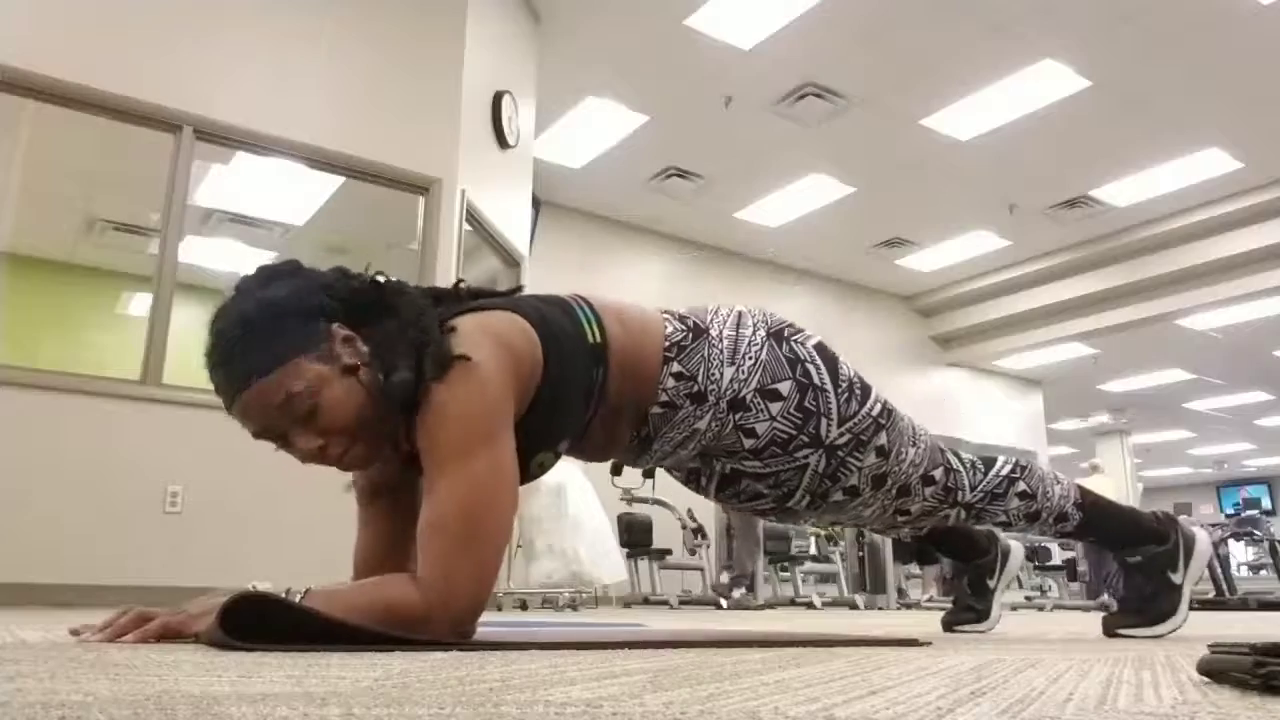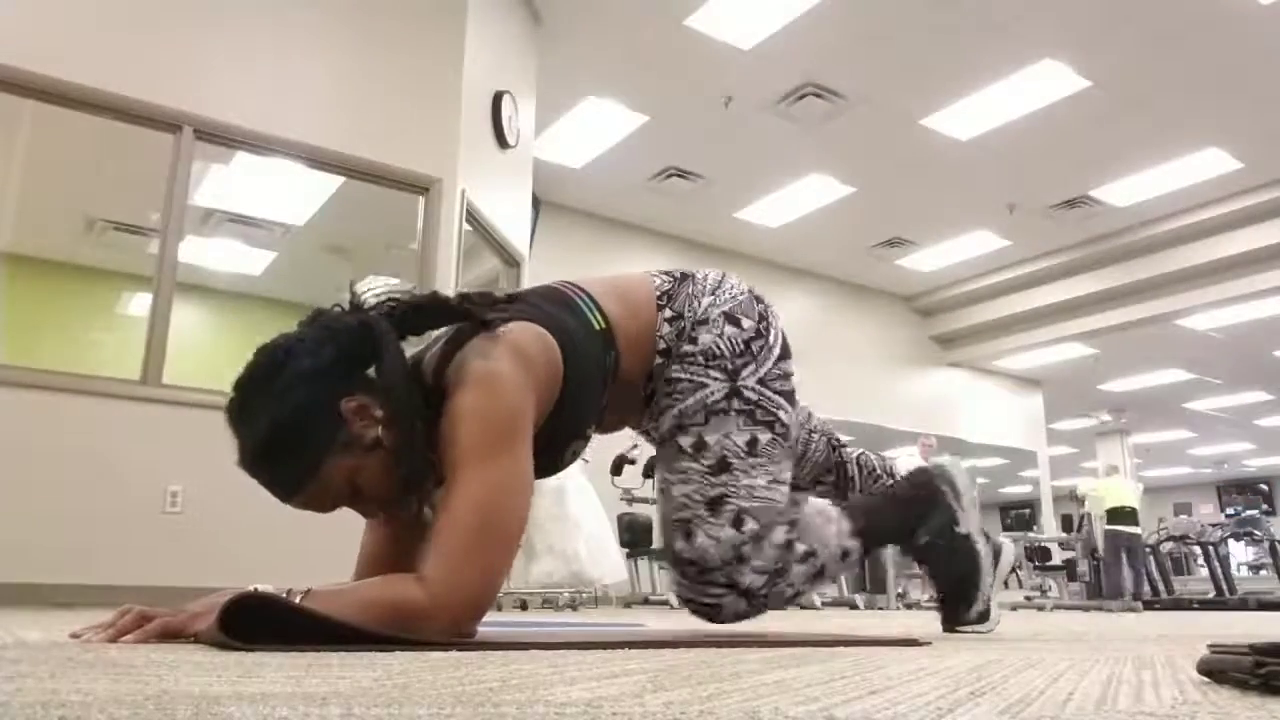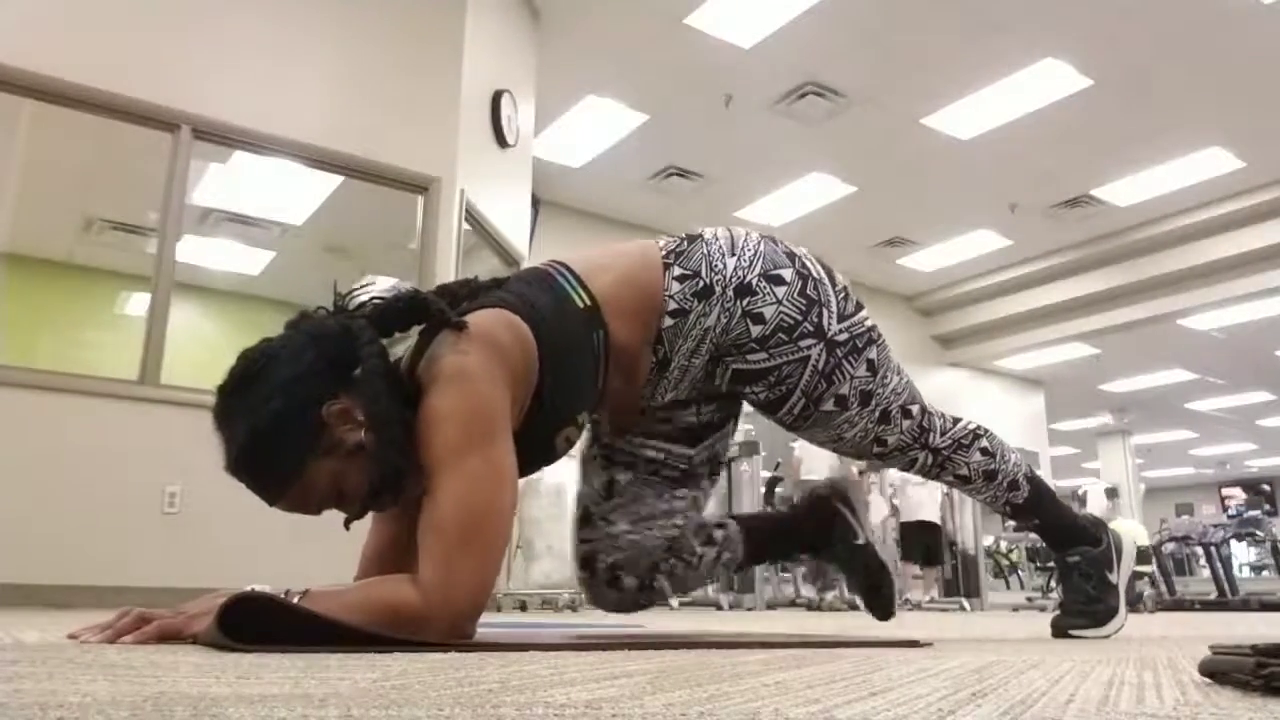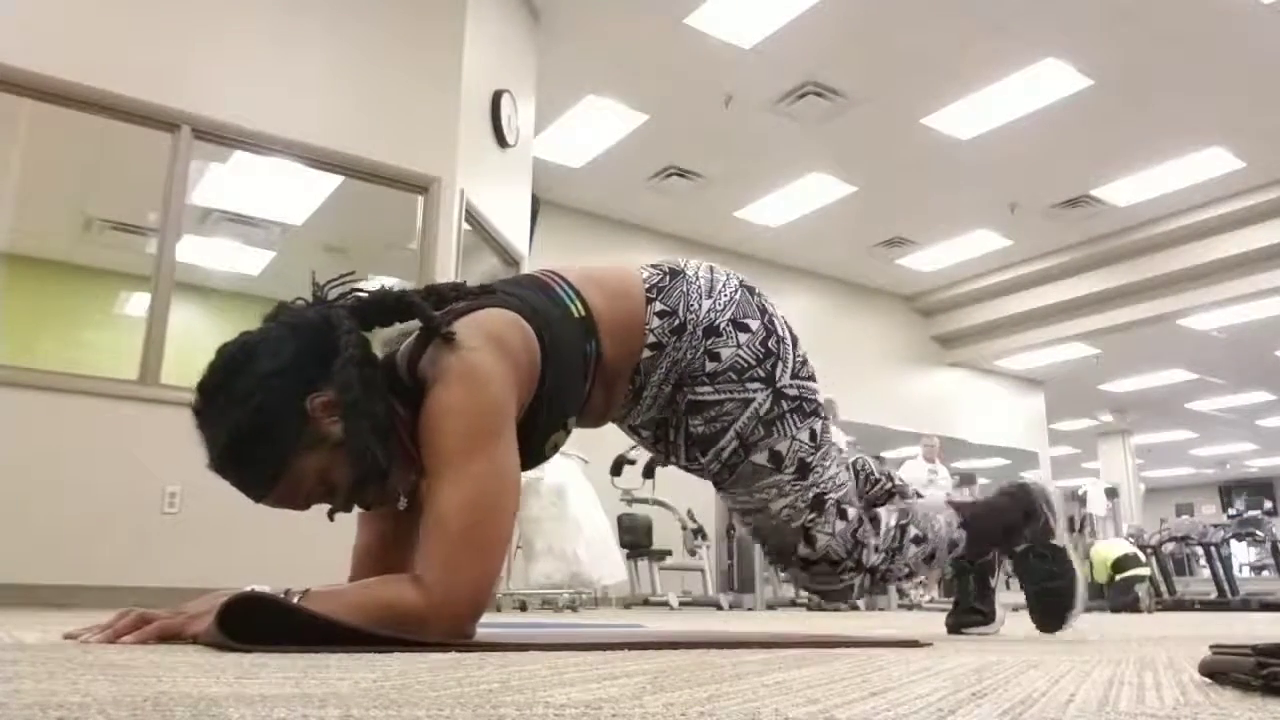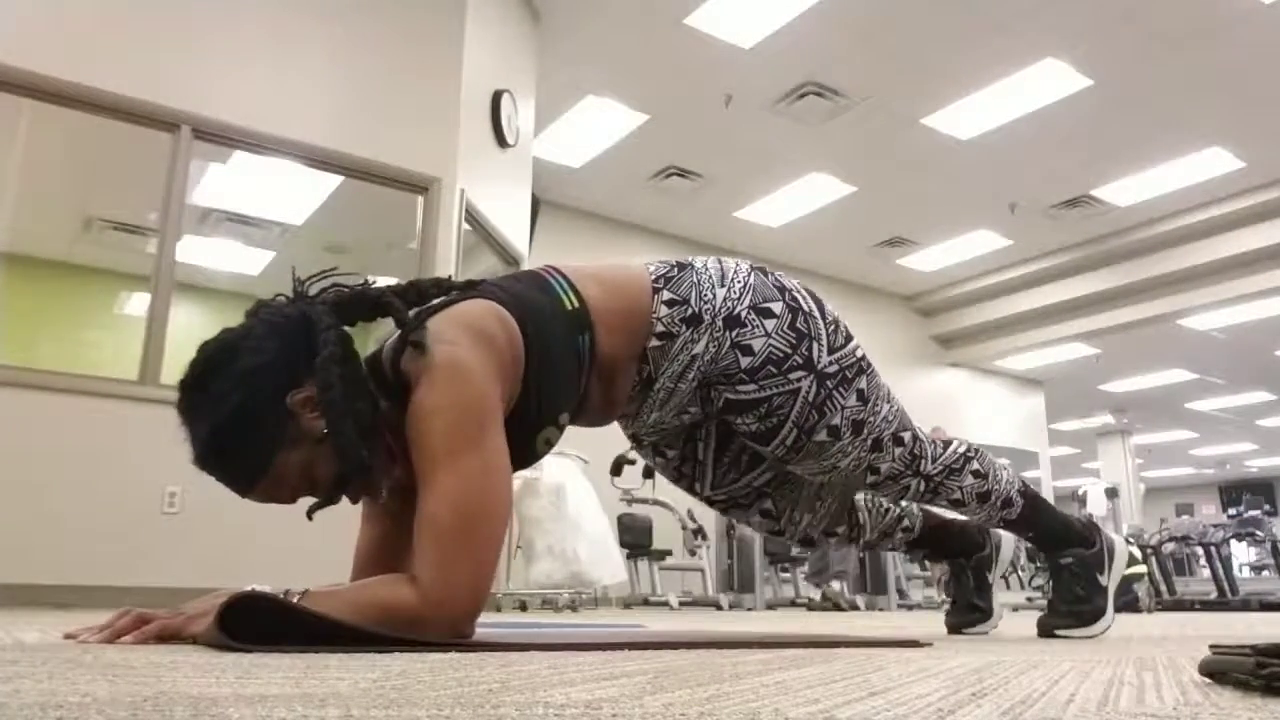
dt=1s
person 1, frame 1
left shoulder: (462, 368)
right shoulder: (389, 415)
left elbow: (444, 604)
right elbow: (387, 588)
left wrist: (241, 605)
left hip: (746, 382)
right hip: (691, 431)
left knee: (931, 478)
right knee: (904, 493)
left ankle: (1162, 540)
right ankle: (978, 561)
person 1, frame 2
left shoulder: (487, 386)
right shoulder: (381, 408)
left elbow: (448, 604)
right elbow: (386, 581)
left hip: (713, 327)
right hip: (649, 371)
left knee: (731, 570)
right knee: (831, 479)
left ankle: (926, 509)
right ankle: (936, 531)
person 1, frame 3
left shoulder: (459, 379)
right shoulder: (408, 404)
left elbow: (445, 606)
right elbow: (386, 592)
left hip: (753, 300)
right hip: (671, 378)
left knee: (915, 440)
right knee: (616, 571)
left ankle: (1087, 544)
right ankle: (822, 532)
person 1, frame 4
left shoulder: (462, 379)
right shoulder: (392, 408)
left elbow: (445, 606)
right elbow: (381, 585)
left hip: (714, 334)
right hip: (661, 398)
left knee: (839, 545)
right knee: (817, 507)
left ankle: (1014, 516)
right ankle: (973, 550)
person 1, frame 5
left shoulder: (447, 372)
right shoulder: (391, 407)
left elbow: (442, 605)
right elbow: (383, 587)
left hip: (739, 331)
right hip: (671, 406)
left knee: (904, 461)
right knee: (813, 517)
left ankle: (1080, 544)
right ankle: (967, 551)
